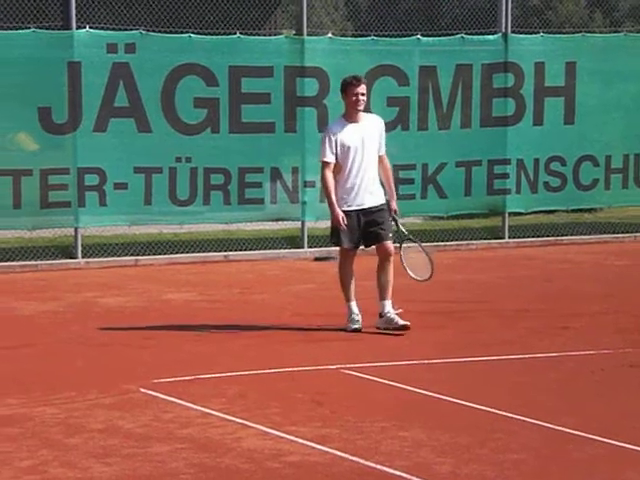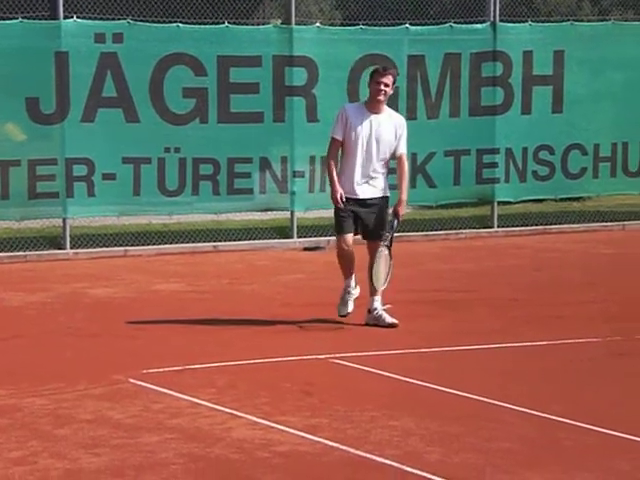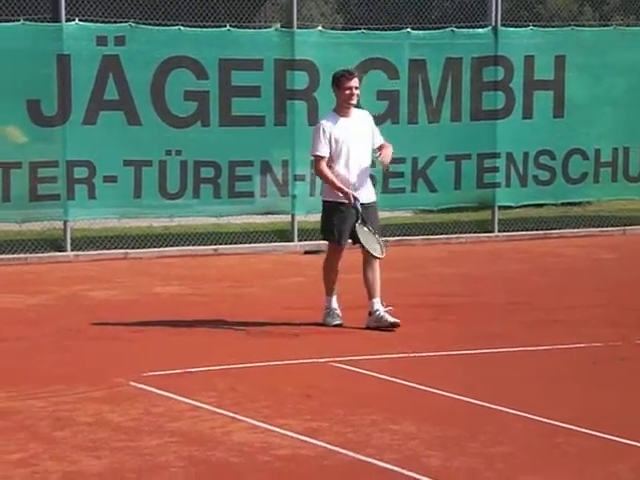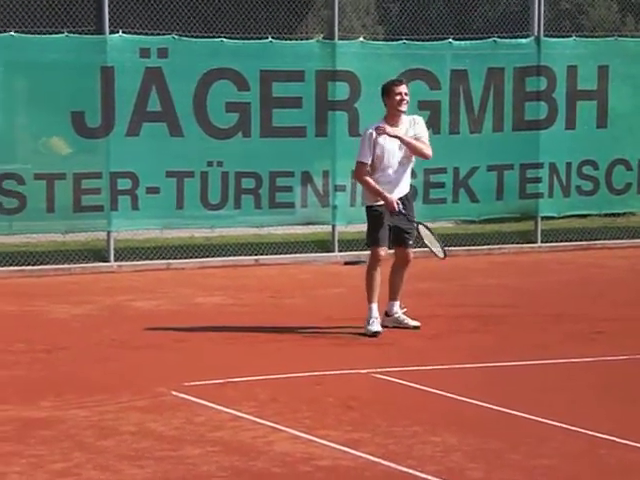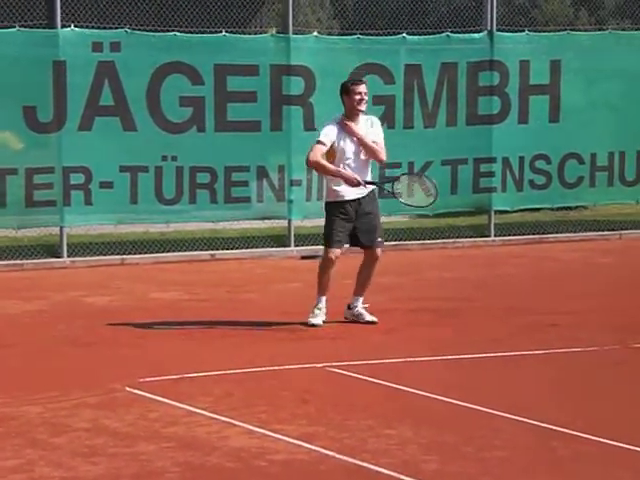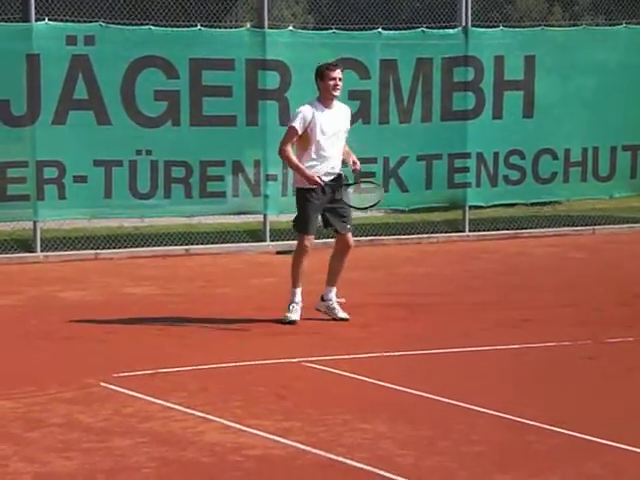
dt=0.7s
person 1, frame 1
left shoulder: (377, 123)
right shoulder: (333, 131)
left elbow: (383, 161)
right elbow: (327, 172)
left wrist: (392, 197)
right wrist: (334, 207)
left hip: (376, 202)
right hip: (347, 206)
left knee: (387, 252)
right knee: (347, 257)
left ankle: (386, 314)
right ankle: (353, 313)
person 1, frame 2
left shoulder: (397, 121)
right shoulder: (348, 112)
left elbow: (401, 161)
right elbow: (333, 151)
left wrist: (402, 198)
right wrist: (334, 184)
left hip: (377, 195)
right hip: (347, 194)
left knee: (376, 249)
right knee: (345, 245)
left ankle: (375, 308)
right ankle: (349, 286)
person 1, frame 3
left shoulder: (366, 118)
right shoulder: (326, 126)
left elbow: (381, 145)
right elbow: (319, 166)
left wrist: (387, 150)
right wrist: (343, 189)
left hip: (367, 197)
right hip: (337, 199)
left knee: (371, 252)
right knee: (335, 251)
left ankle: (376, 312)
right ankle: (331, 307)
person 1, frame 4
left shoulder: (414, 123)
right shoulder: (372, 133)
left elbow: (427, 153)
right elbow: (360, 173)
left wrist: (399, 135)
right wrist: (384, 196)
left hip: (403, 198)
right hip: (378, 202)
left knee: (405, 257)
right knee: (377, 256)
left ankle: (392, 311)
right ankle: (373, 316)
person 1, frame 5
left shoulder: (372, 123)
right shoulder: (332, 128)
left elbow: (381, 156)
right elbow: (312, 159)
left wrist: (357, 133)
right wrist: (342, 174)
left hip: (366, 198)
right hip: (339, 200)
left knee: (373, 255)
right knee: (332, 255)
left ankle: (355, 307)
right ankle: (320, 306)
person 1, frame 6
left shoulder: (345, 111)
right shoulder: (306, 112)
right elbow: (284, 149)
left wrist: (351, 157)
right wrist: (304, 173)
left hip: (335, 185)
right hip: (309, 186)
left knee: (346, 242)
right knee: (305, 244)
left ankle: (328, 299)
right ankle: (295, 300)
